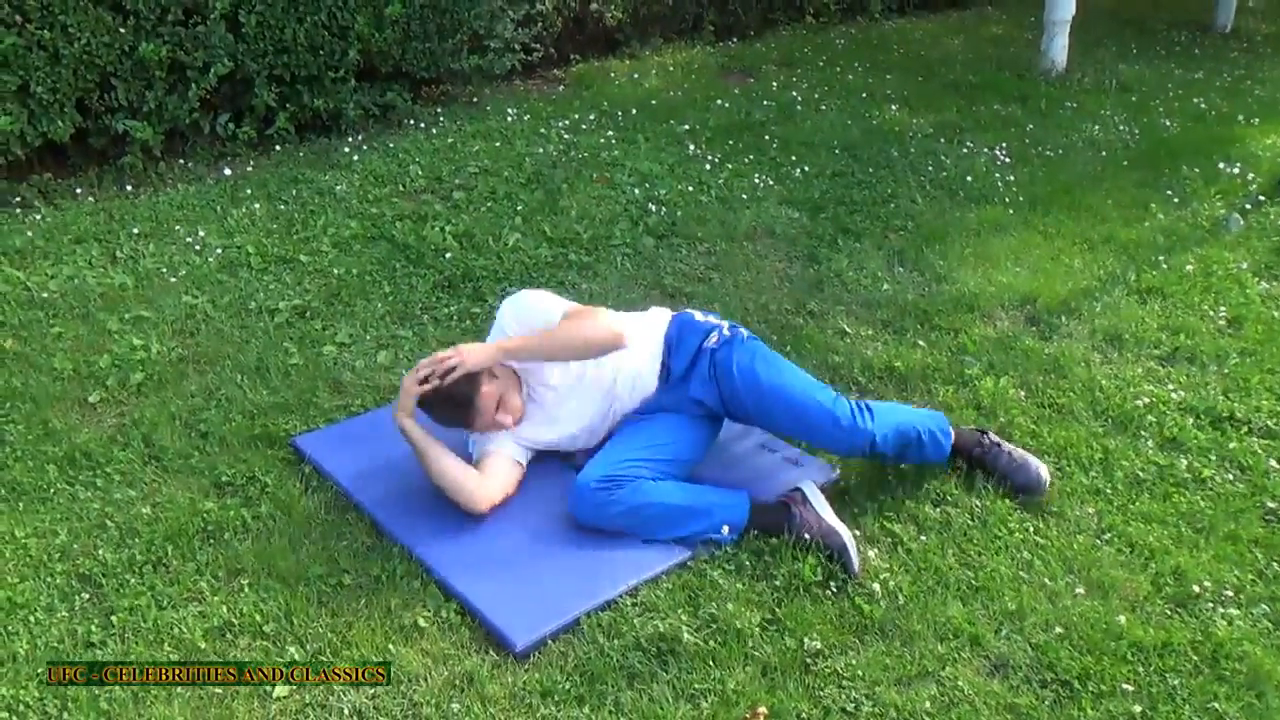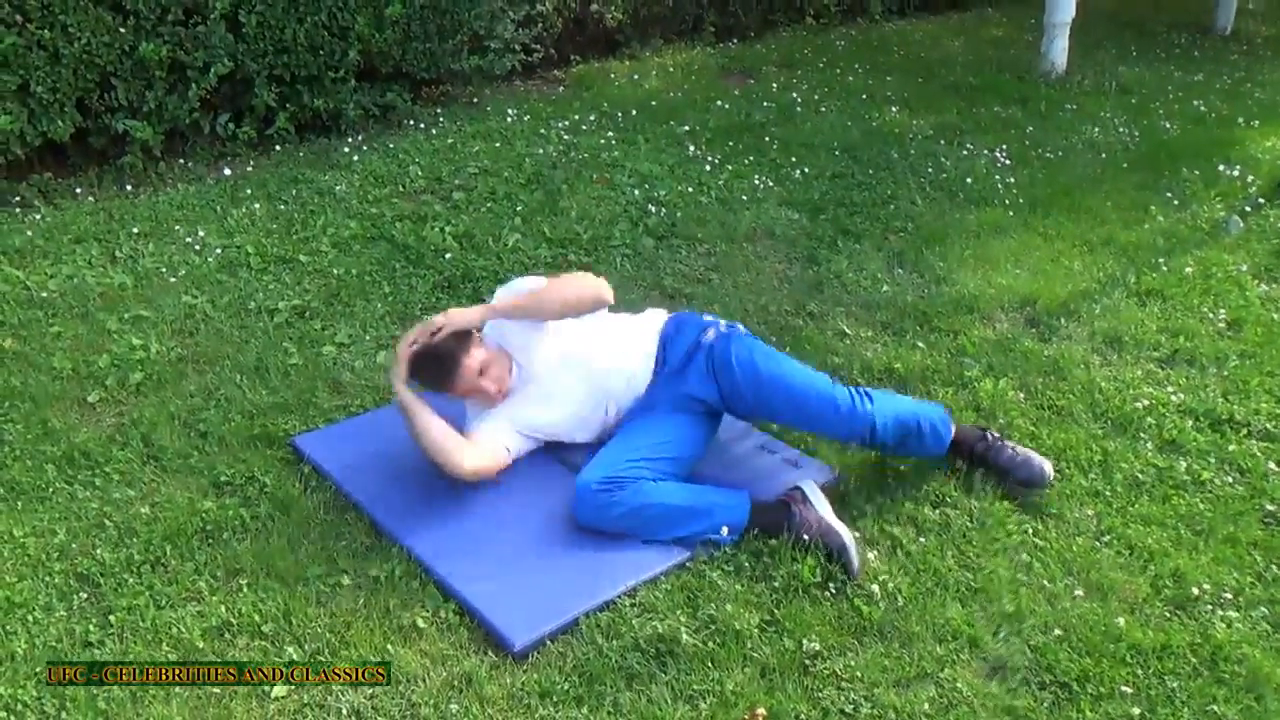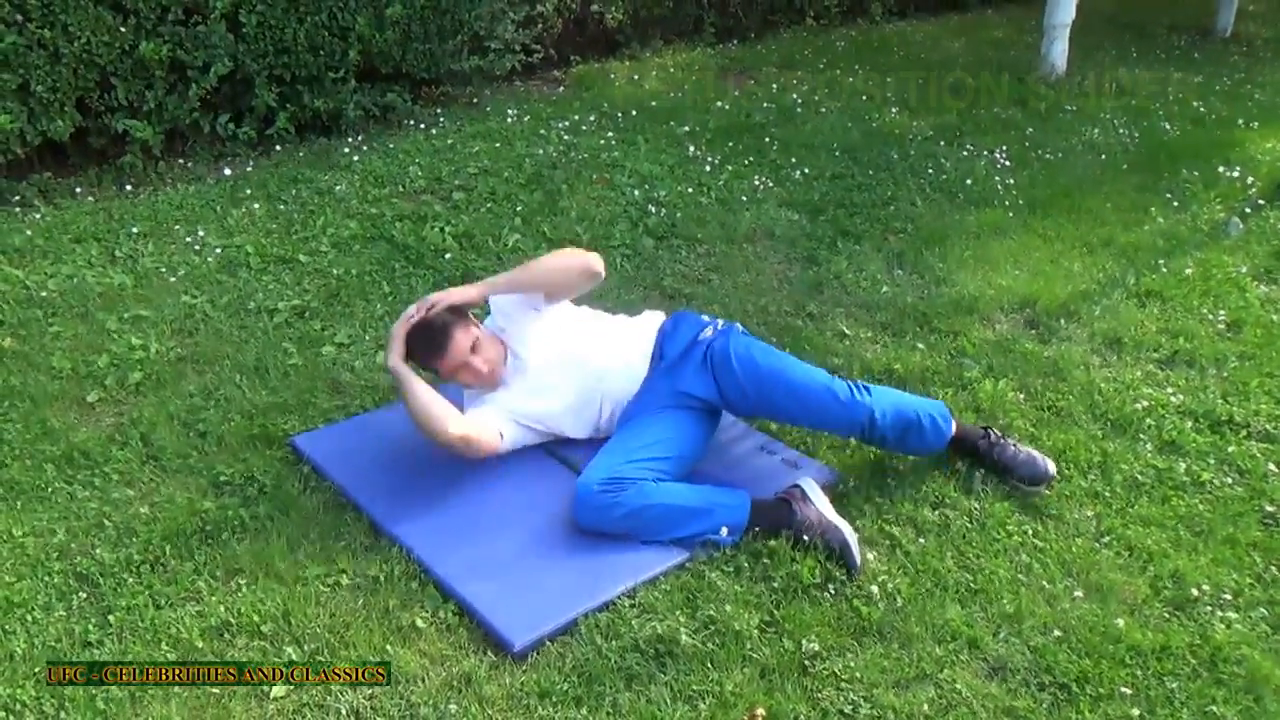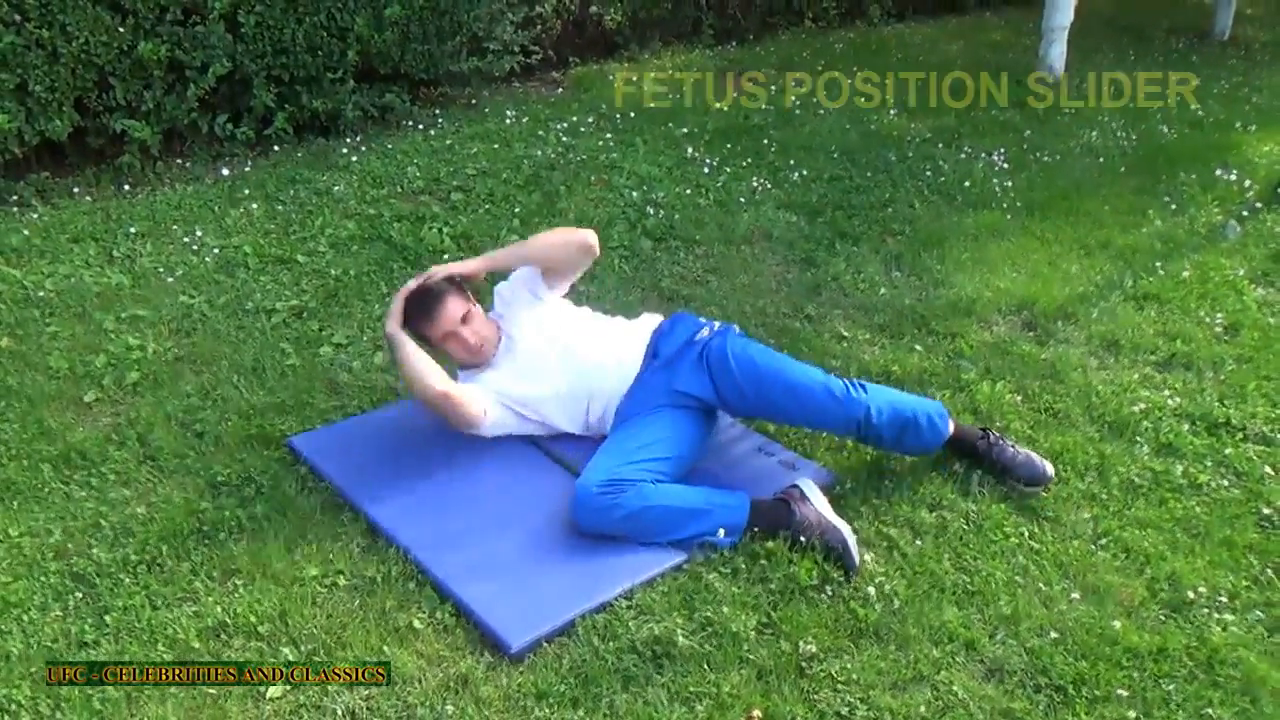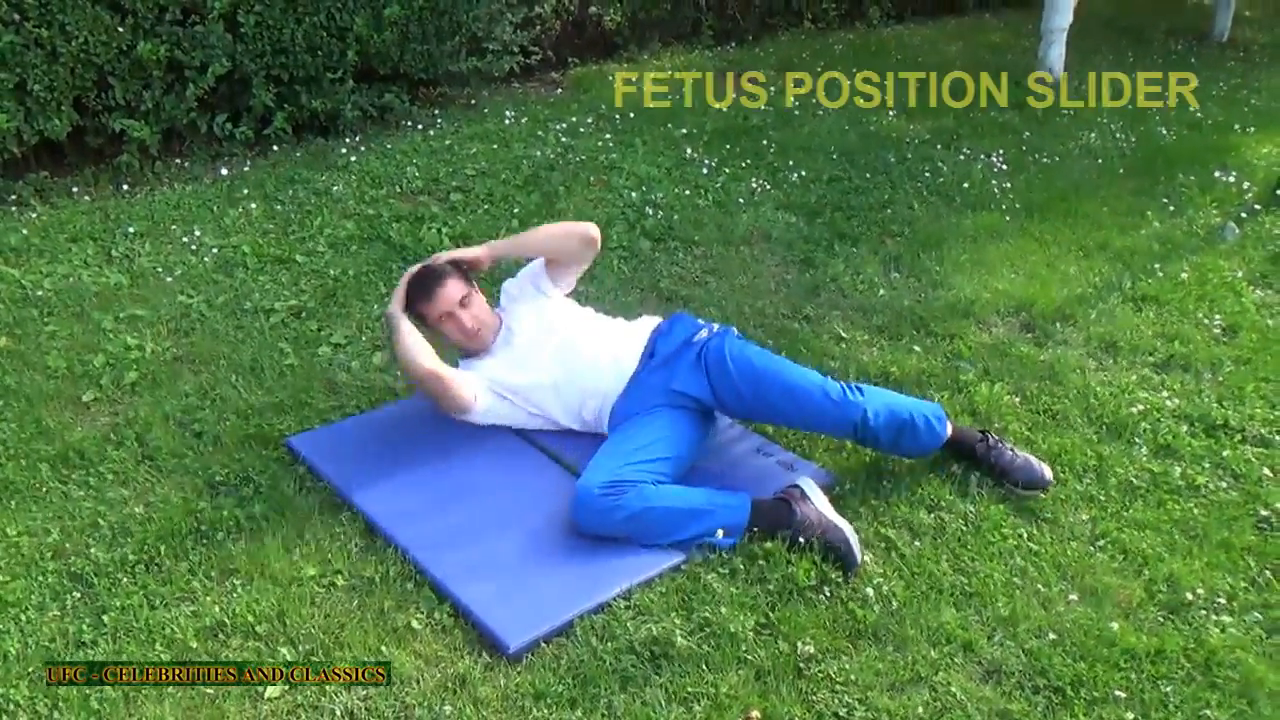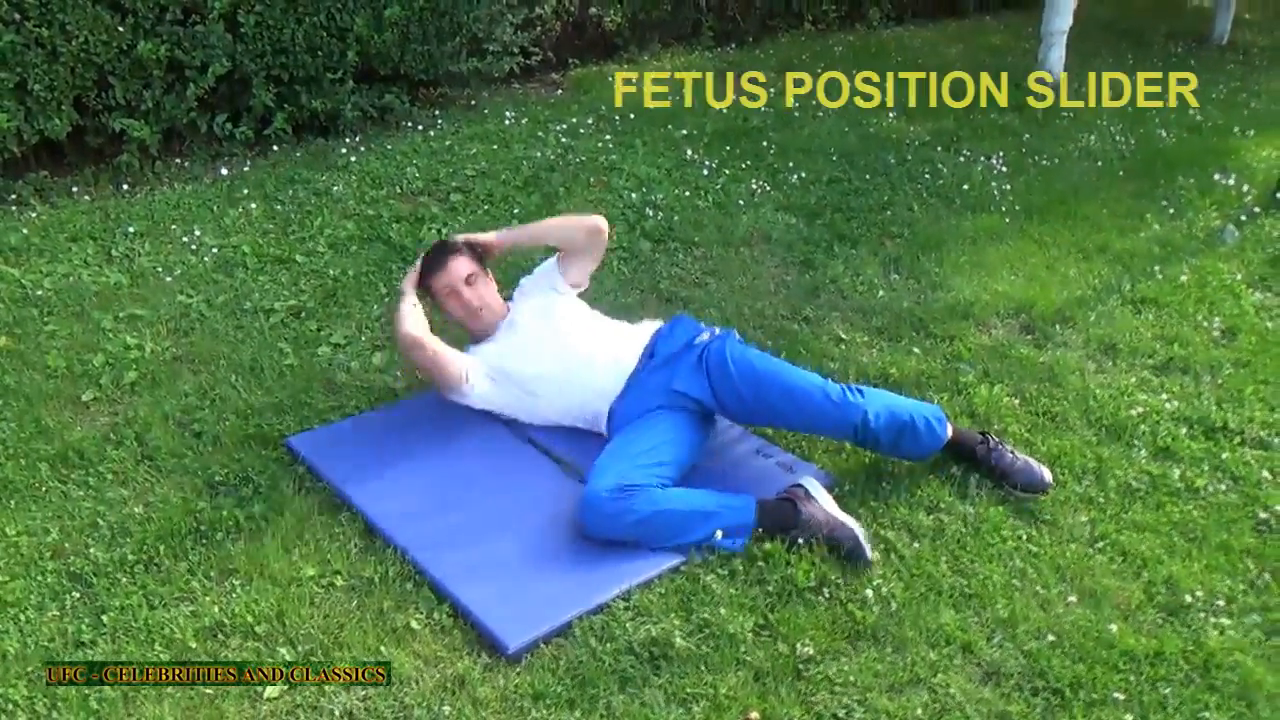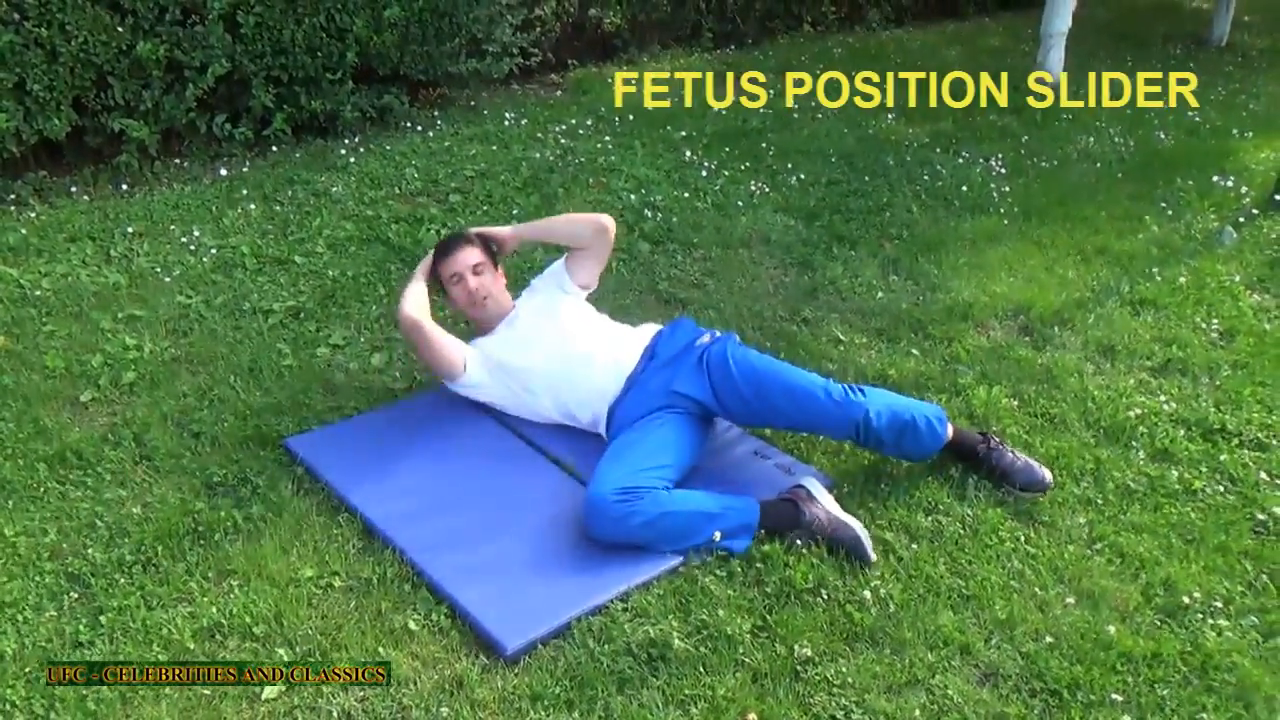
dt=0.1s
person 1, frame 1
left shoulder: (519, 315)
right shoulder: (500, 438)
left elbow: (611, 331)
right elbow: (477, 497)
left wrist: (497, 347)
right wrist: (409, 425)
left hip: (686, 349)
right hip: (657, 417)
left knee: (846, 425)
right knee: (592, 497)
left ankle: (970, 443)
right ankle: (779, 517)
person 1, frame 2
left shoulder: (512, 303)
right shoulder: (496, 422)
left elbow: (596, 291)
right elbow: (466, 465)
left wrist: (482, 311)
right wrist: (406, 398)
left hip: (685, 348)
right hip: (656, 412)
left knee: (844, 411)
right knee: (593, 498)
left ankle: (970, 440)
right ankle: (780, 516)
person 1, frame 3
left shoulder: (514, 307)
right shoulder: (486, 412)
left elbow: (589, 265)
right elbow: (461, 438)
left wrist: (479, 289)
right wrist: (402, 371)
left hip: (681, 346)
right hip: (651, 413)
left knee: (842, 403)
right knee: (596, 500)
left ankle: (974, 439)
right ankle: (778, 515)
person 1, frame 4
left shoulder: (515, 297)
right shoulder: (480, 395)
left elbow: (583, 243)
right elbow: (436, 397)
left wrist: (476, 264)
right wrist: (398, 337)
left hip: (678, 347)
right hip: (648, 413)
left knee: (839, 402)
right knee: (593, 502)
left ankle: (970, 439)
right ankle: (777, 515)
person 1, frame 5
left shoulder: (526, 294)
right shoulder: (471, 388)
left elbow: (586, 236)
right elbow: (417, 365)
left wrist: (486, 250)
right wrist: (400, 312)
left hip: (675, 347)
right hip: (639, 413)
left knee: (831, 401)
right knee: (595, 502)
left ankle: (971, 440)
right ankle: (777, 514)
person 1, frame 6
left shoulder: (537, 293)
right shoulder: (474, 375)
left elbow: (594, 229)
right elbow: (412, 339)
left wrist: (497, 238)
right wrist: (411, 289)
left hip: (677, 350)
right hip: (641, 415)
left knee: (834, 405)
right knee: (601, 507)
left ankle: (969, 444)
right ankle: (783, 514)
person 1, frame 7
left shoulder: (549, 291)
right shoulder: (473, 367)
left elbow: (601, 228)
right elbow: (412, 318)
left wrist: (512, 234)
right wrist: (429, 268)
left hip: (678, 353)
right hip: (639, 416)
left knee: (834, 404)
right knee: (607, 509)
left ankle: (971, 446)
right ankle: (784, 515)
